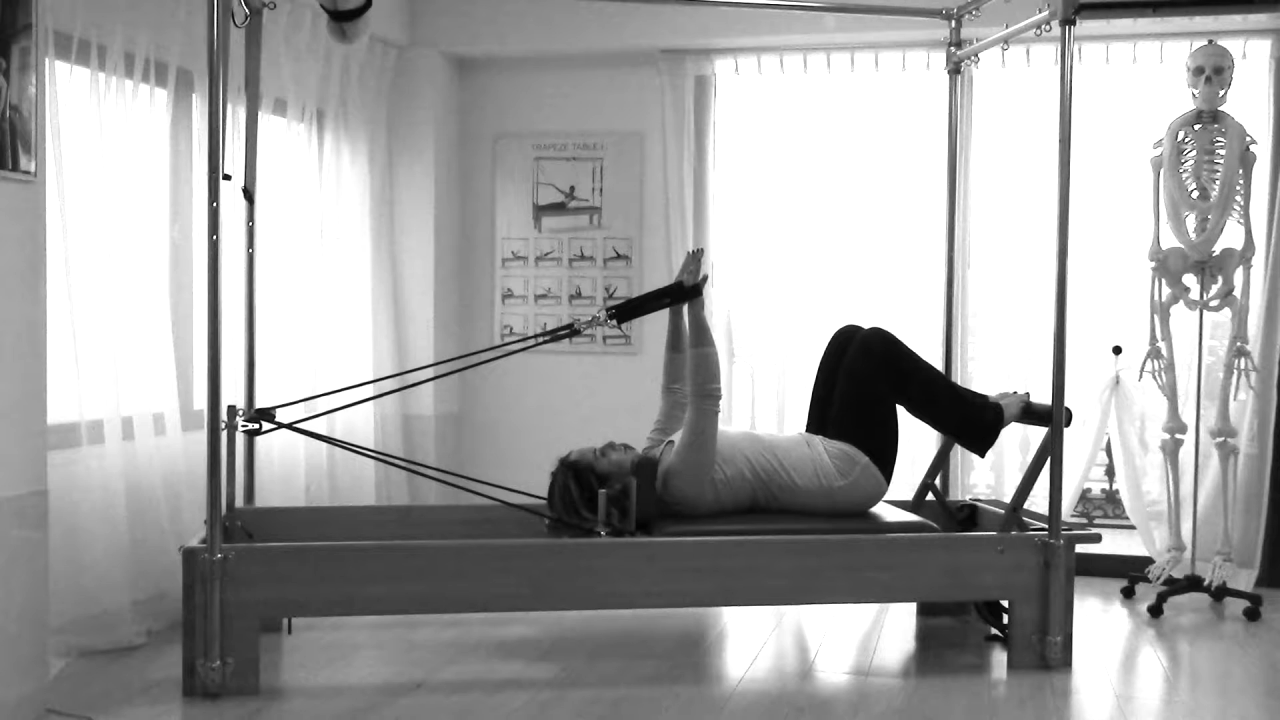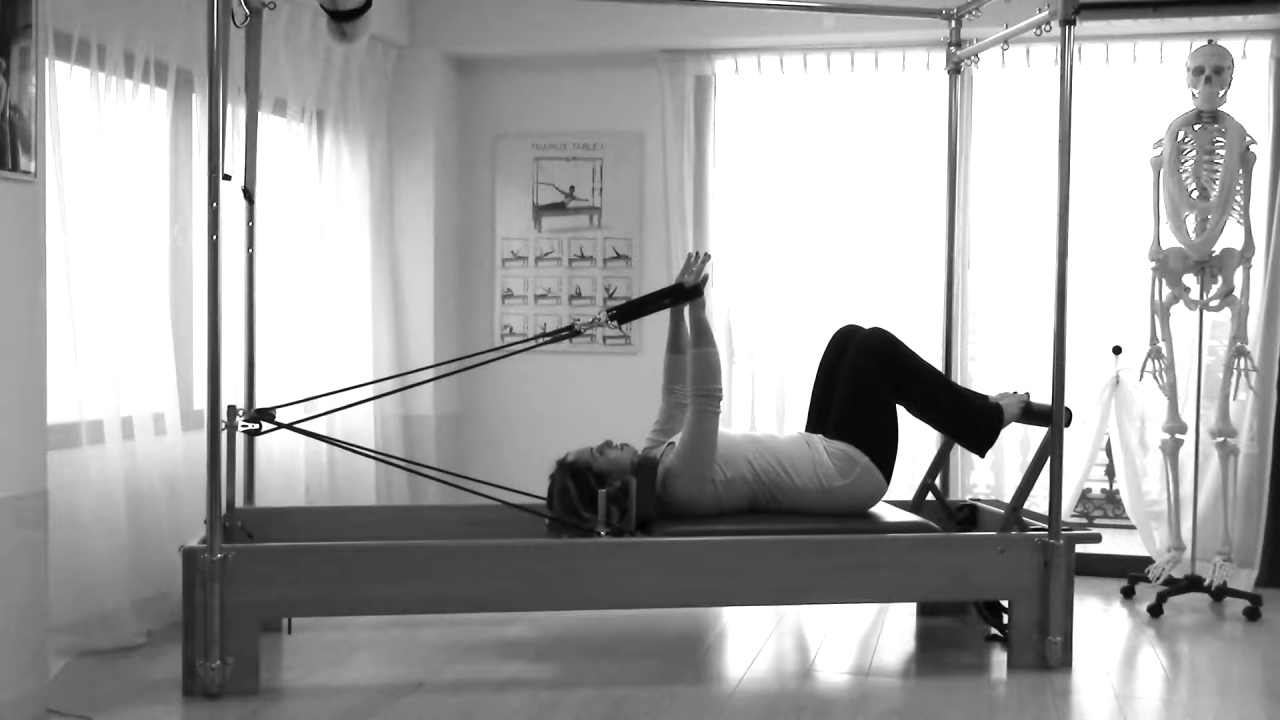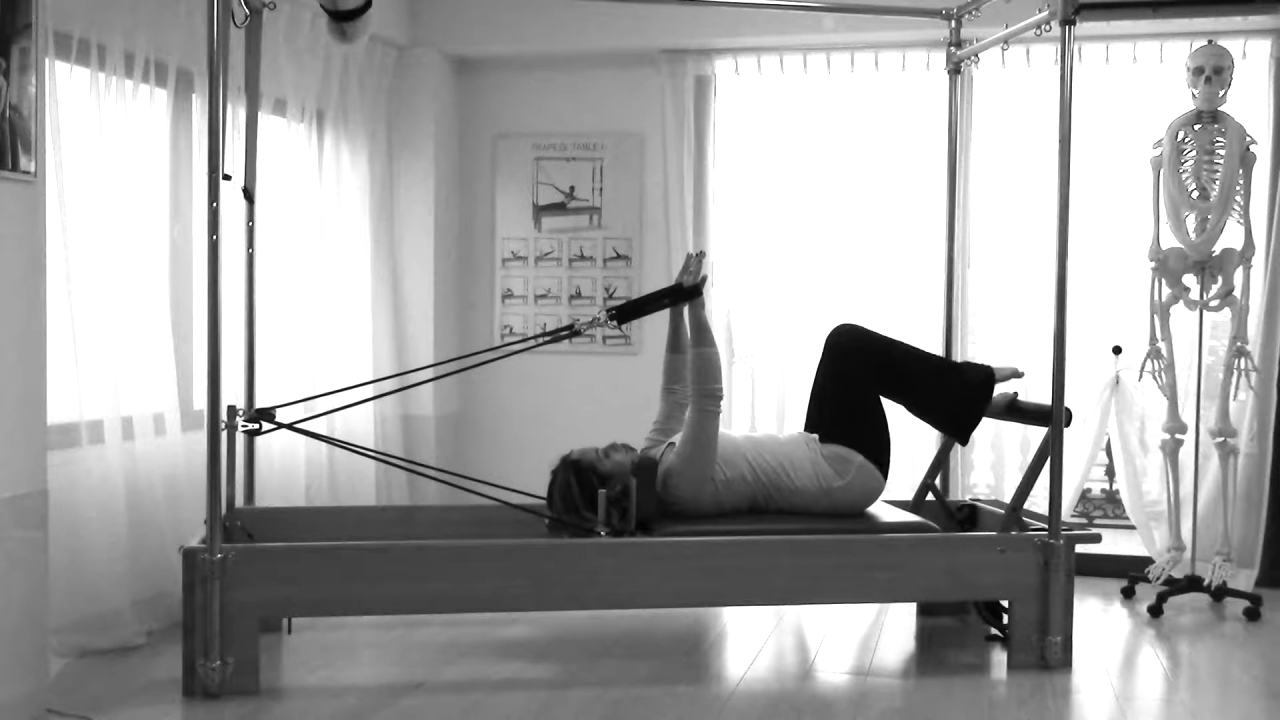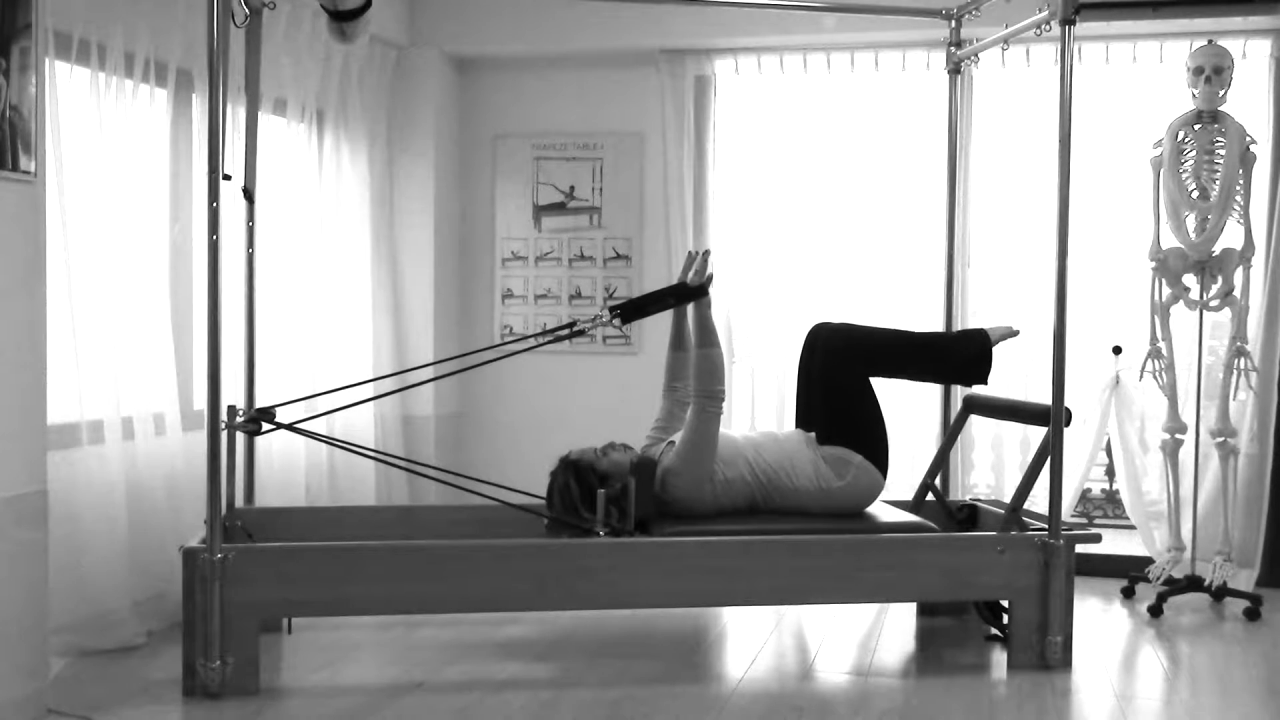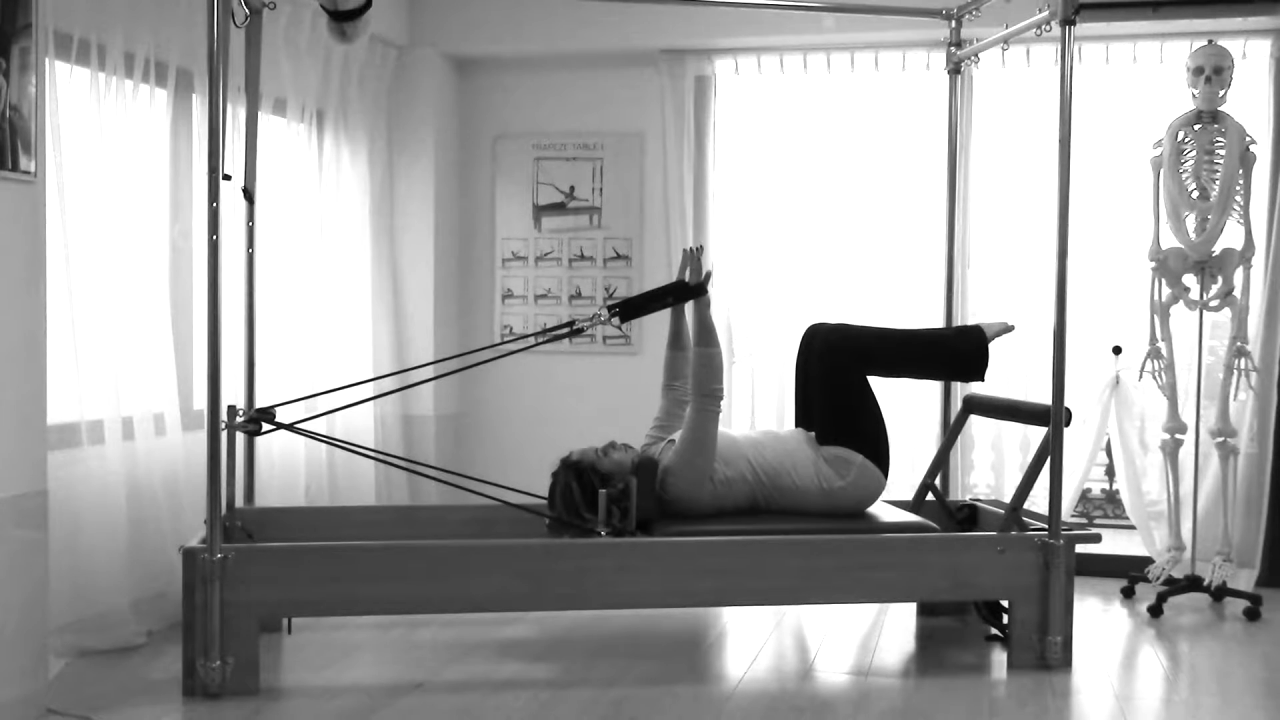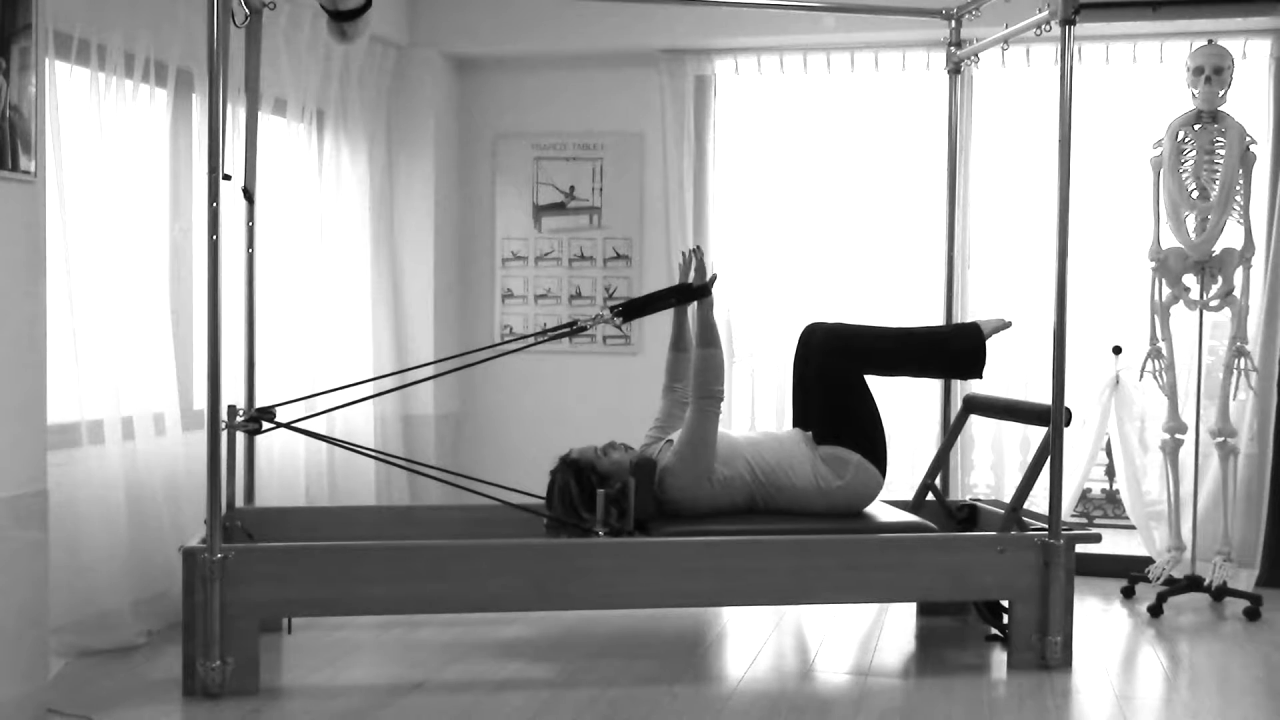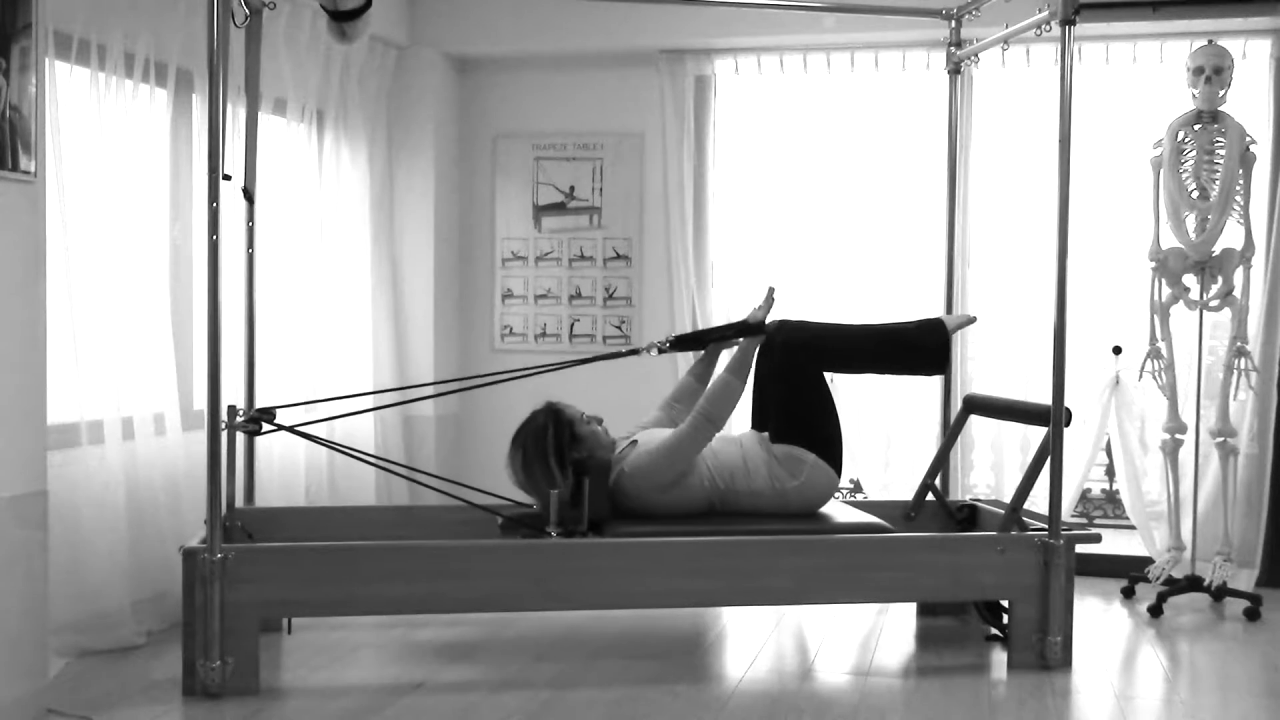
dt=0.7s
person 1, frame 1
left shoulder: (655, 461)
right shoulder: (678, 483)
left elbow: (676, 394)
right elbow: (704, 398)
left wrist: (675, 310)
right wrist: (694, 309)
left hip: (822, 461)
right hip: (849, 474)
left knee: (851, 338)
right knee: (875, 346)
left ankle: (970, 410)
right ankle: (986, 418)
person 1, frame 2
left shoulder: (654, 462)
right shoulder: (678, 484)
left elbow: (676, 395)
right elbow: (705, 398)
left wrist: (677, 311)
right wrist: (695, 309)
left hip: (821, 459)
right hip: (850, 473)
left knee: (852, 338)
right knee: (876, 346)
left ankle: (971, 411)
right ankle: (985, 418)
person 1, frame 3
left shoulder: (653, 461)
right shoulder: (678, 483)
left elbow: (675, 393)
right elbow: (705, 398)
left wrist: (676, 311)
right wrist: (694, 308)
left hip: (818, 460)
right hip: (848, 474)
left knee: (850, 352)
right knee: (847, 342)
left ankle: (971, 398)
right ankle: (976, 386)
person 1, frame 4
left shoulder: (655, 458)
right shoulder: (678, 482)
left elbow: (676, 393)
right elbow: (708, 398)
left wrist: (679, 309)
right wrist: (700, 307)
left hip: (812, 459)
right hip: (847, 474)
left knee: (825, 341)
right knee: (835, 344)
left ankle: (967, 354)
right ankle: (973, 349)
person 1, frame 5
left shoulder: (655, 456)
right shoulder: (678, 482)
left elbow: (677, 391)
right elbow: (705, 397)
left wrist: (677, 306)
right wrist: (699, 307)
left hip: (814, 461)
right hip: (847, 474)
left knee: (820, 341)
right knee: (832, 344)
left ankle: (964, 349)
right ankle: (970, 348)
person 1, frame 6
left shoulder: (654, 455)
right shoulder: (677, 480)
left elbow: (677, 392)
right elbow: (705, 400)
left wrist: (681, 308)
right wrist: (703, 309)
left hip: (810, 458)
right hip: (844, 472)
left knee: (818, 339)
right knee: (831, 344)
left ankle: (964, 344)
right ankle: (968, 343)
person 1, frame 7
left shoulder: (619, 457)
right shoulder: (637, 474)
left elbow: (676, 408)
right elbow: (706, 419)
left wrist: (715, 347)
right wrist: (749, 341)
left hip: (773, 461)
right hip: (800, 473)
left knee: (786, 339)
right knee: (794, 344)
left ankle: (929, 338)
right ankle: (933, 338)
